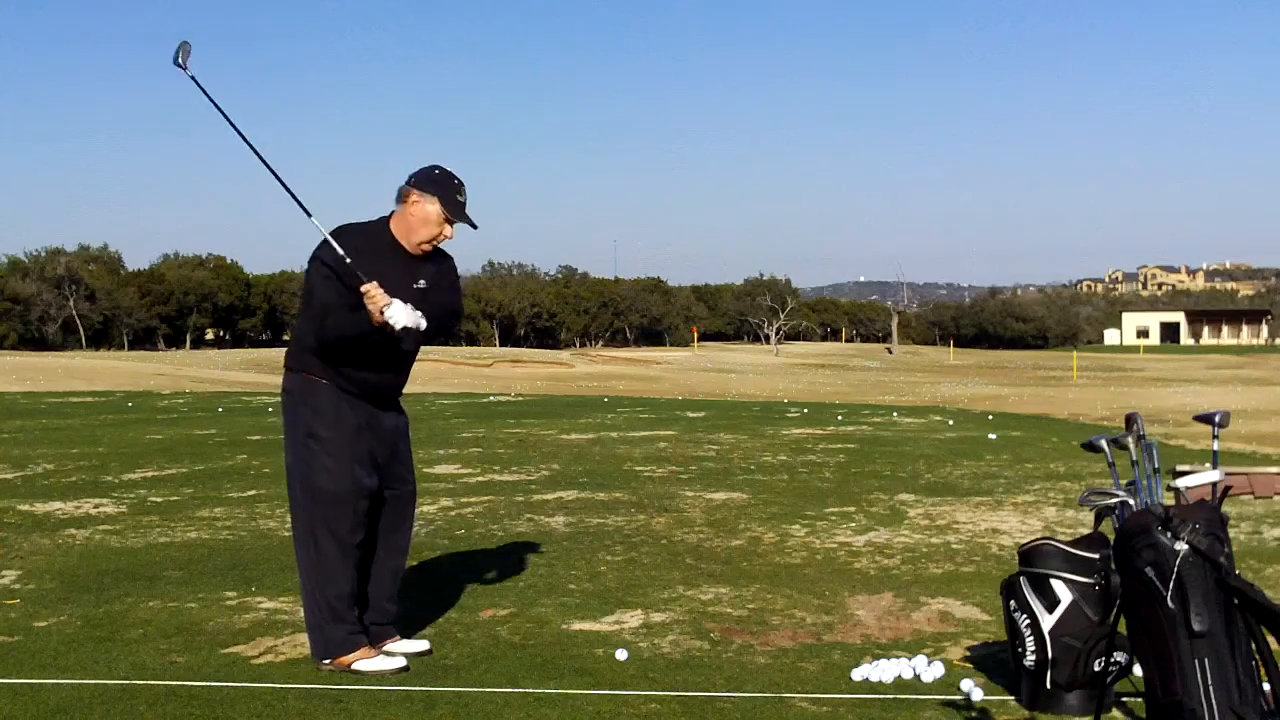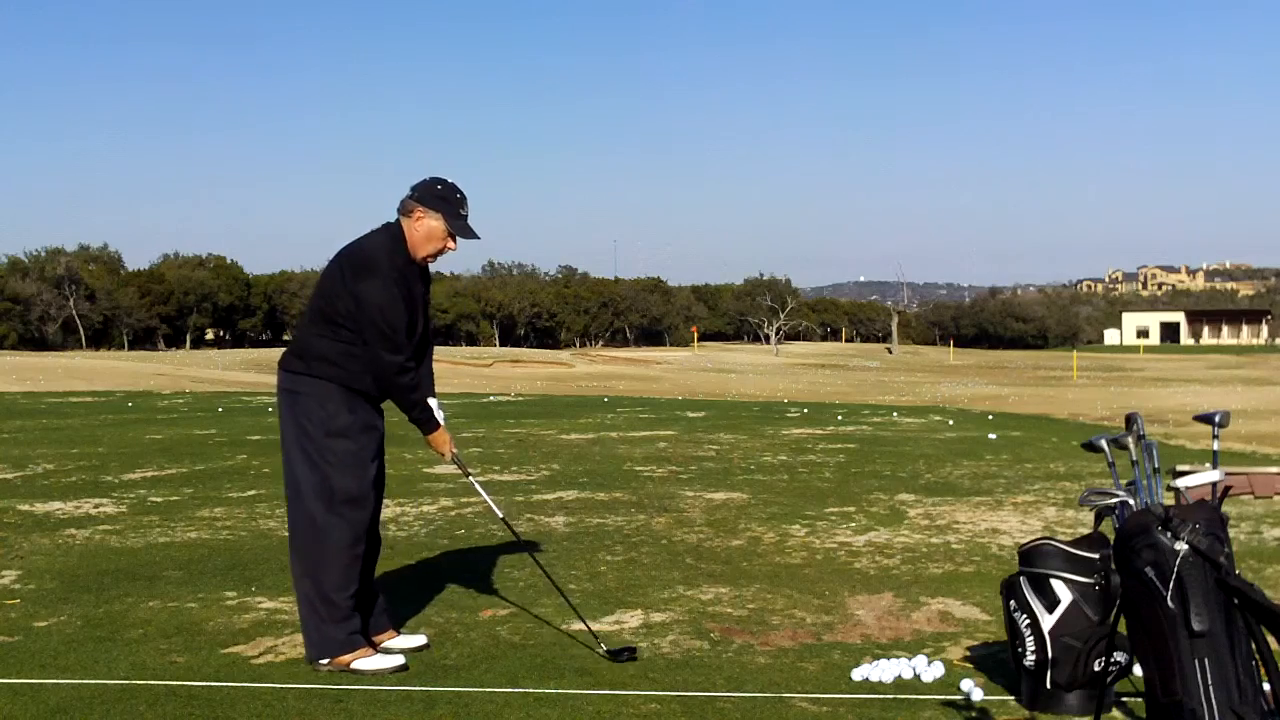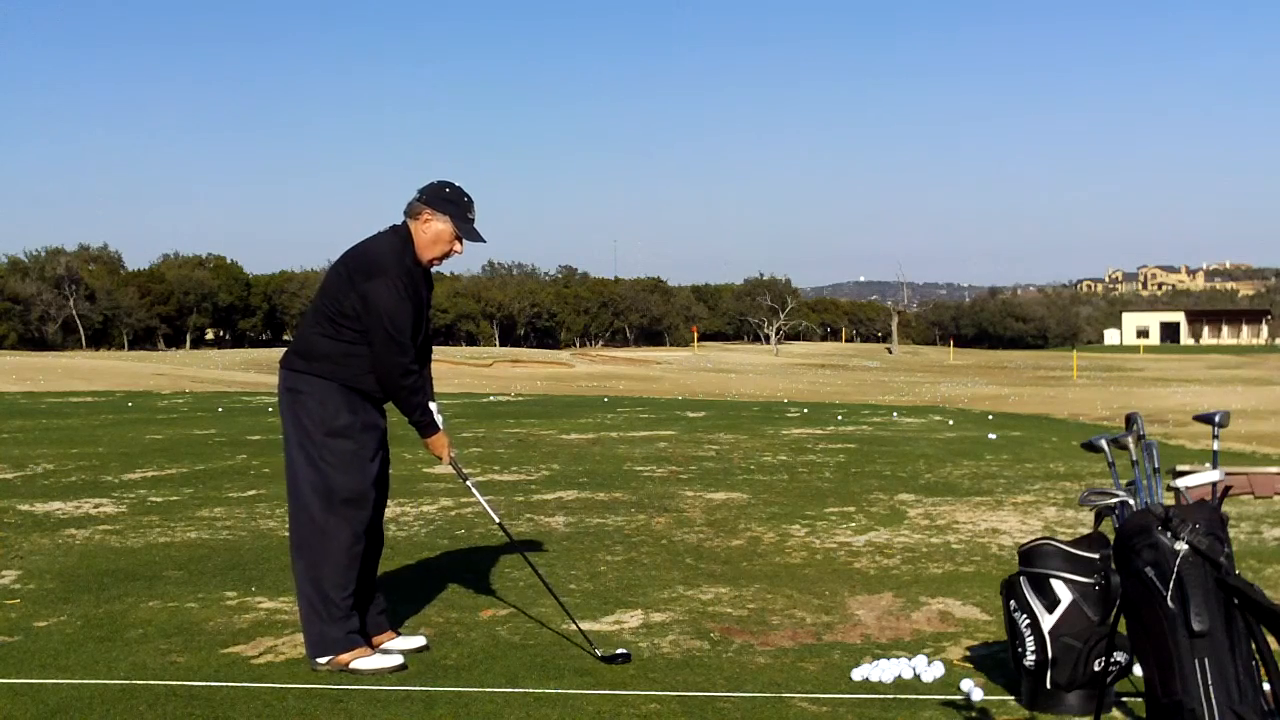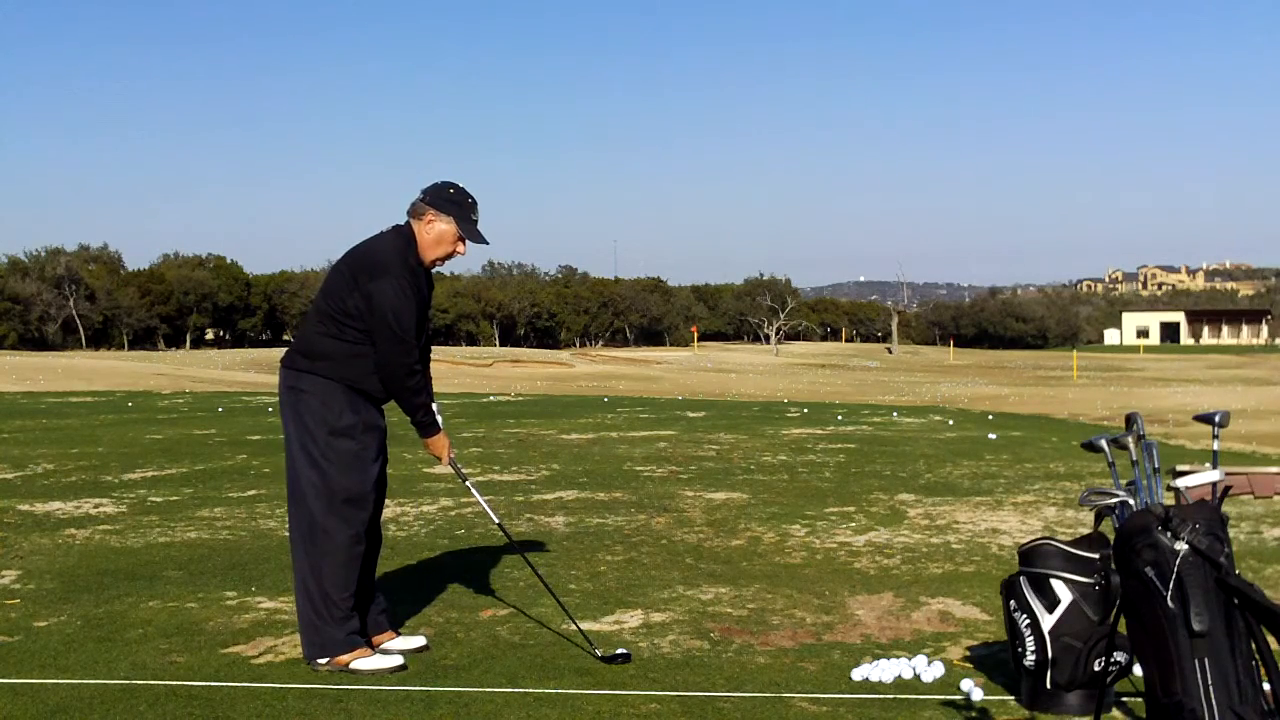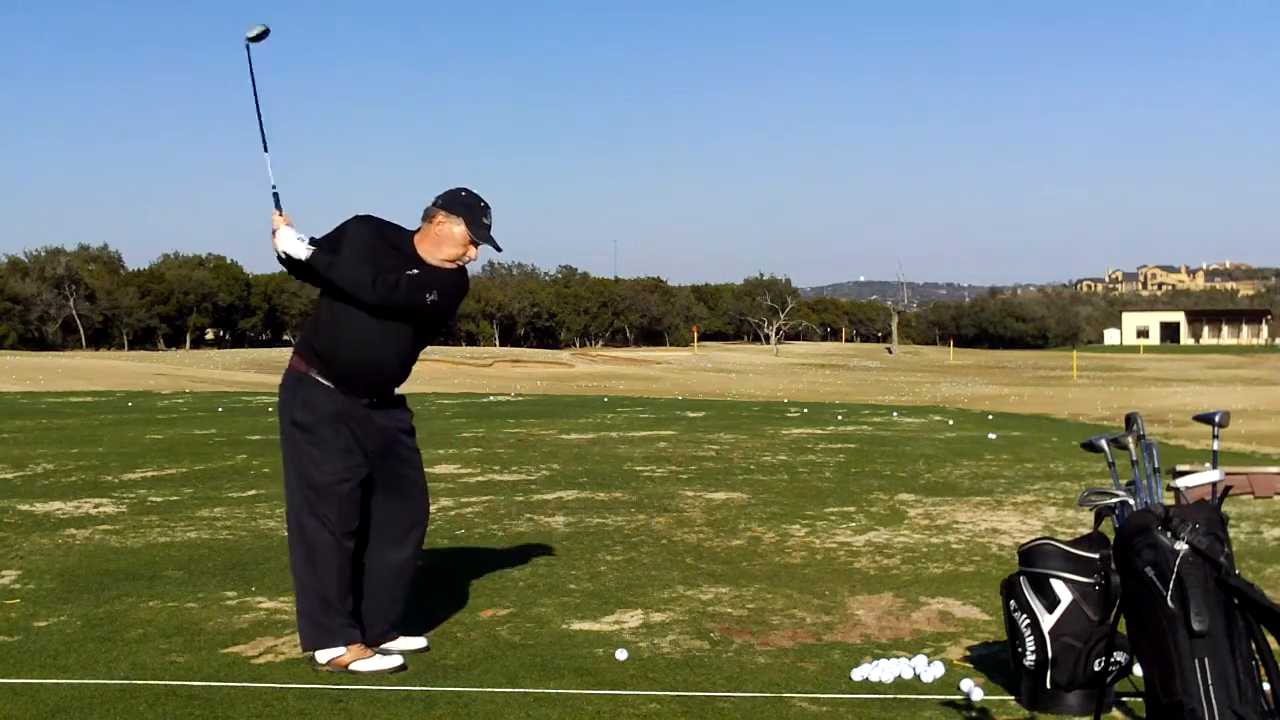
dt=1s
person 1, frame 1
left shoulder: (437, 266)
right shoulder: (345, 247)
left elbow: (448, 317)
right elbow: (323, 328)
left wrist: (411, 317)
right wrist: (373, 319)
left hip: (383, 404)
right hip: (324, 397)
left knee: (392, 511)
right knee: (336, 515)
left ankle: (376, 630)
right ankle: (339, 645)
person 1, frame 2
left shoulder: (412, 266)
right shoulder: (373, 264)
left elbow: (417, 342)
right elbow: (390, 359)
left wrist: (430, 401)
right wrist: (429, 426)
left hip: (354, 396)
right hip: (320, 393)
left knee: (361, 508)
right knee: (336, 508)
left ankle: (369, 625)
right ankle: (335, 643)
person 1, frame 3
left shoulder: (412, 270)
right shoulder: (382, 263)
left elbow: (414, 352)
right elbow: (392, 359)
left wrist: (432, 411)
right wrist: (427, 428)
left hip: (355, 396)
right hip: (322, 393)
left knee: (364, 510)
right knee: (337, 510)
left ankle: (368, 626)
right ankle: (334, 642)
person 1, frame 4
left shoulder: (411, 268)
right shoulder: (386, 265)
left elbow: (414, 353)
right elbow: (396, 359)
left wrist: (431, 412)
right wrist: (428, 428)
left hip: (353, 397)
right hip: (323, 394)
left knee: (361, 511)
right knee: (334, 513)
left ankle: (370, 627)
right ankle: (333, 643)
person 1, frame 5
left shoulder: (451, 282)
right shoulder: (366, 232)
left elbow: (379, 291)
right elbow: (320, 261)
left wrist: (304, 251)
right wrist: (293, 246)
left hip: (381, 407)
right hip: (317, 394)
left knee: (402, 512)
right knee: (329, 513)
left ankle: (377, 629)
right ankle: (334, 640)
